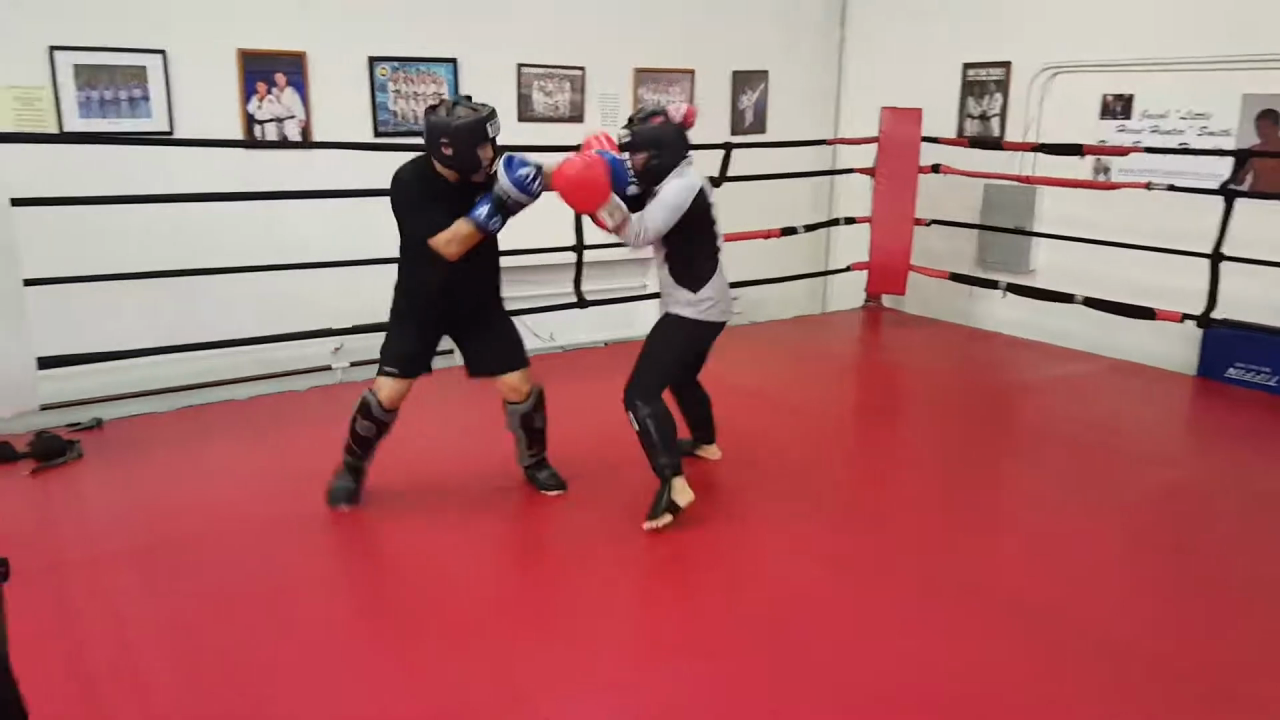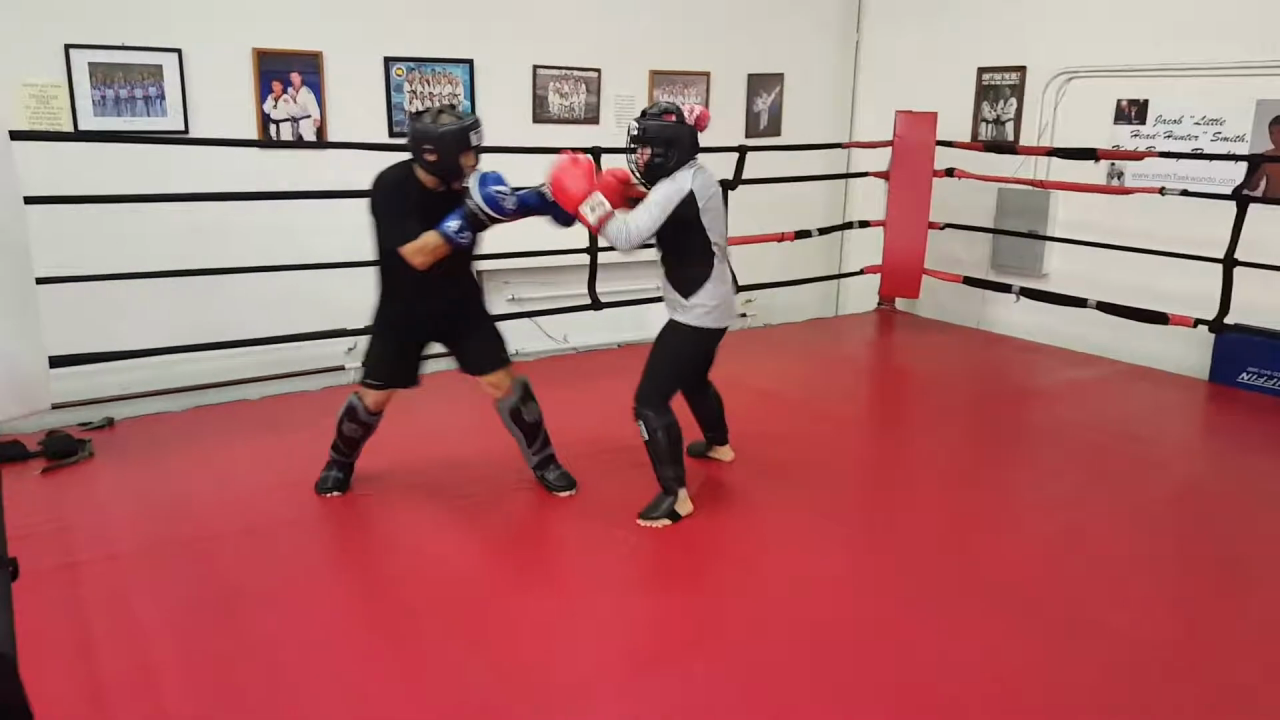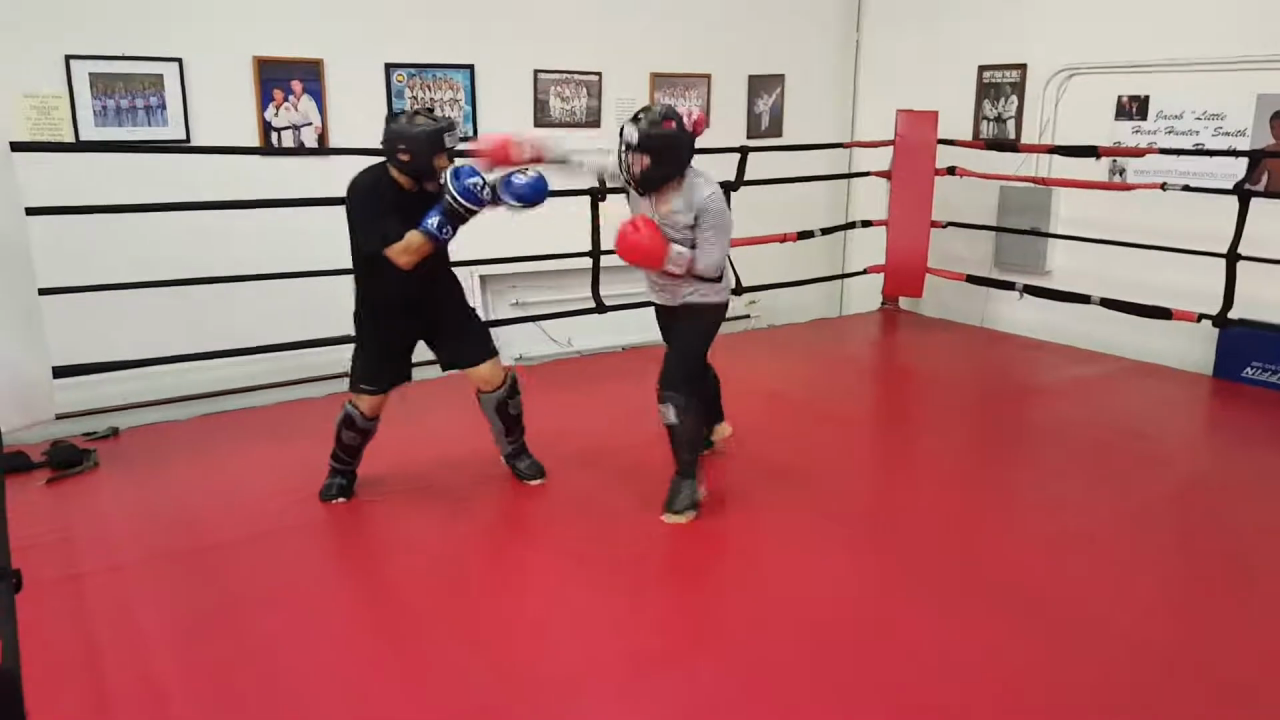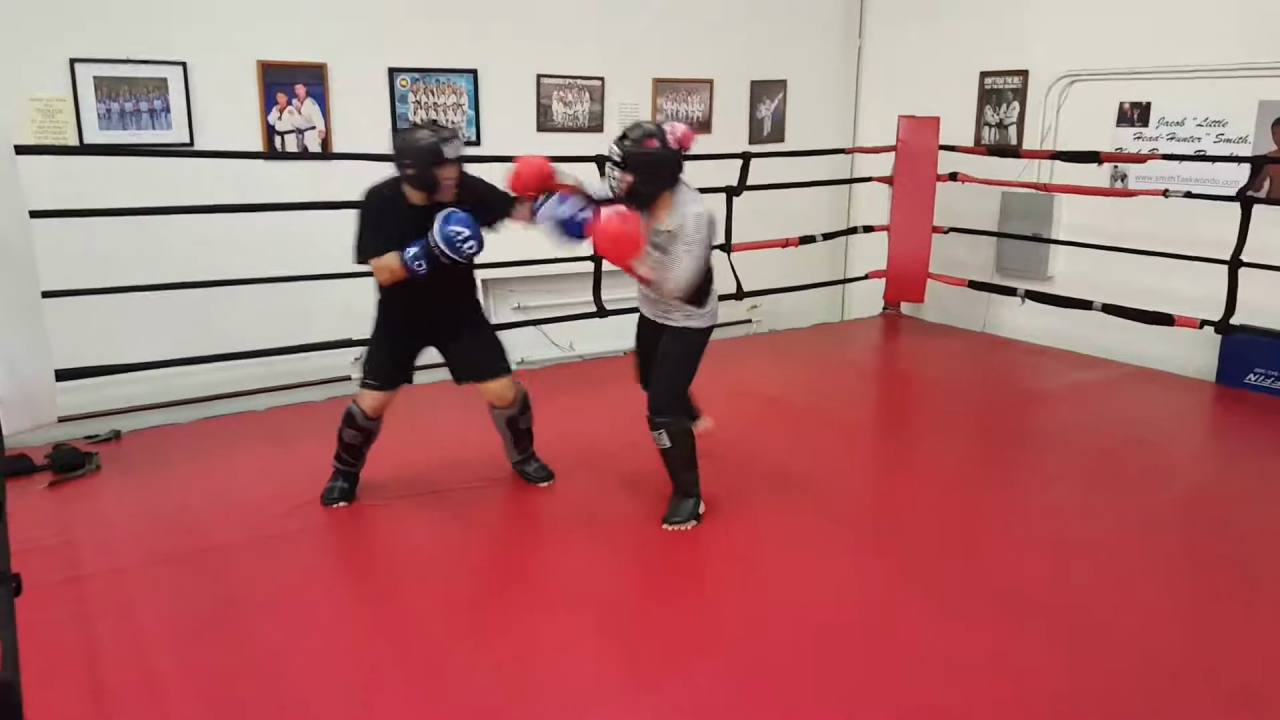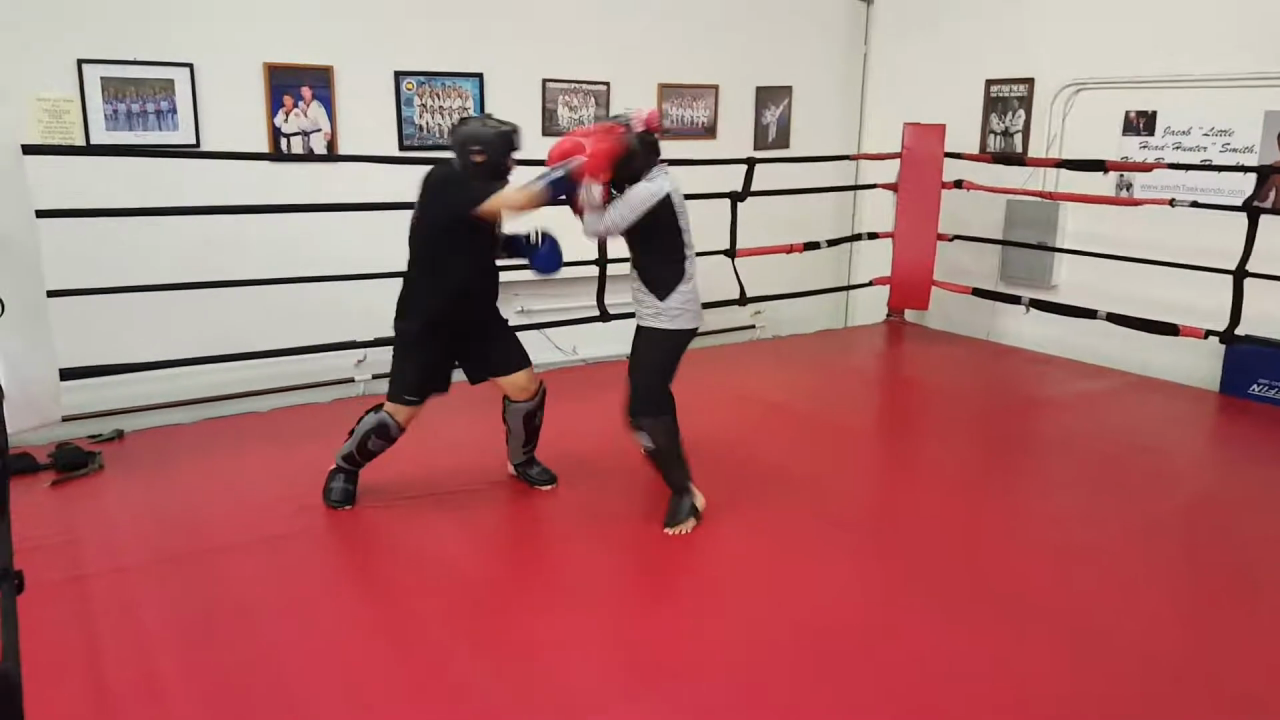
dt=0.2s
person 1, frame 1
left shoulder: (683, 185)
right shoulder: (669, 180)
left elbow: (640, 235)
right elbow: (636, 208)
left wrist: (600, 200)
right wrist: (604, 170)
left hip: (695, 310)
right hip: (699, 306)
left knee: (641, 392)
right knee: (680, 376)
left ankle: (674, 485)
right ankle: (705, 441)
person 1, frame 2
left shoulder: (678, 188)
right shoulder: (695, 179)
left elbow: (628, 238)
right elbow: (656, 223)
left wrist: (587, 200)
right wrist: (628, 197)
left hip: (696, 315)
right hip: (713, 309)
left knee: (650, 400)
right knee: (693, 379)
left ankle: (675, 494)
right ankle: (719, 443)
person 1, frame 3
left shoulder: (707, 196)
right shoulder: (641, 174)
left elbow: (711, 265)
right elbow: (585, 159)
left wrist: (664, 252)
right wrist: (518, 150)
left hip: (703, 301)
right hip: (668, 297)
left knee: (675, 384)
right knee: (692, 366)
left ankle: (688, 481)
right ankle: (714, 425)
person 1, frame 4
left shoulder: (692, 213)
right shoulder: (643, 190)
left elbow: (677, 284)
right elbow: (603, 190)
left wrist: (635, 257)
left hip: (686, 320)
right hip: (653, 312)
left knee: (662, 410)
right knee: (651, 380)
left ankle: (688, 496)
right ankle: (689, 419)
person 1, frame 5
left shoulder: (651, 192)
right shoulder: (647, 186)
left elbow: (597, 227)
right elbow: (608, 215)
left wrist: (591, 175)
right wrist: (581, 173)
left hip: (669, 317)
right hip: (659, 312)
left knee: (643, 408)
right knee: (646, 382)
left ankle: (685, 493)
right ankle: (665, 444)
person 2, frame 1
left shoulder: (479, 169)
right shoulder: (411, 181)
left elbow: (531, 179)
right elbow: (449, 246)
right wrist: (498, 203)
left hip: (477, 300)
right hip: (421, 303)
left knee: (520, 386)
right knee: (388, 393)
left ankle: (534, 462)
right ankle: (352, 467)
person 2, frame 2
left shoulder: (462, 180)
right shoulder: (391, 187)
left elbow: (507, 206)
right elbow: (418, 256)
left wrist: (540, 200)
right wrist: (468, 216)
left hip: (460, 302)
right hip: (404, 309)
left knee: (503, 383)
right knee: (373, 397)
left ankle: (543, 460)
right ankle: (341, 461)
person 2, frame 3
left shoulder: (433, 176)
right shoulder: (367, 190)
left elbow: (476, 190)
right elbow: (404, 255)
left wrist: (504, 186)
right wrist: (448, 211)
left hip: (440, 297)
right hip: (384, 310)
left knee: (492, 376)
right knee: (367, 402)
left ankle: (515, 451)
right ankle: (342, 468)
person 2, frame 4
left shoulder: (465, 189)
right shoulder: (379, 200)
left elbow: (515, 208)
right elbow: (383, 271)
right wrist: (431, 249)
left hip: (458, 311)
right hip: (400, 315)
left knee: (504, 391)
right knee: (371, 403)
left ankle: (523, 457)
right ankle: (346, 471)
person 2, frame 5
left shoulder: (480, 187)
right shoulder: (444, 181)
right elbow: (509, 202)
left wrist: (525, 245)
right wrist: (560, 179)
left hip: (477, 314)
right hip: (426, 319)
left knee: (525, 386)
right knee: (399, 412)
left ankle: (522, 460)
right ankle: (346, 468)
